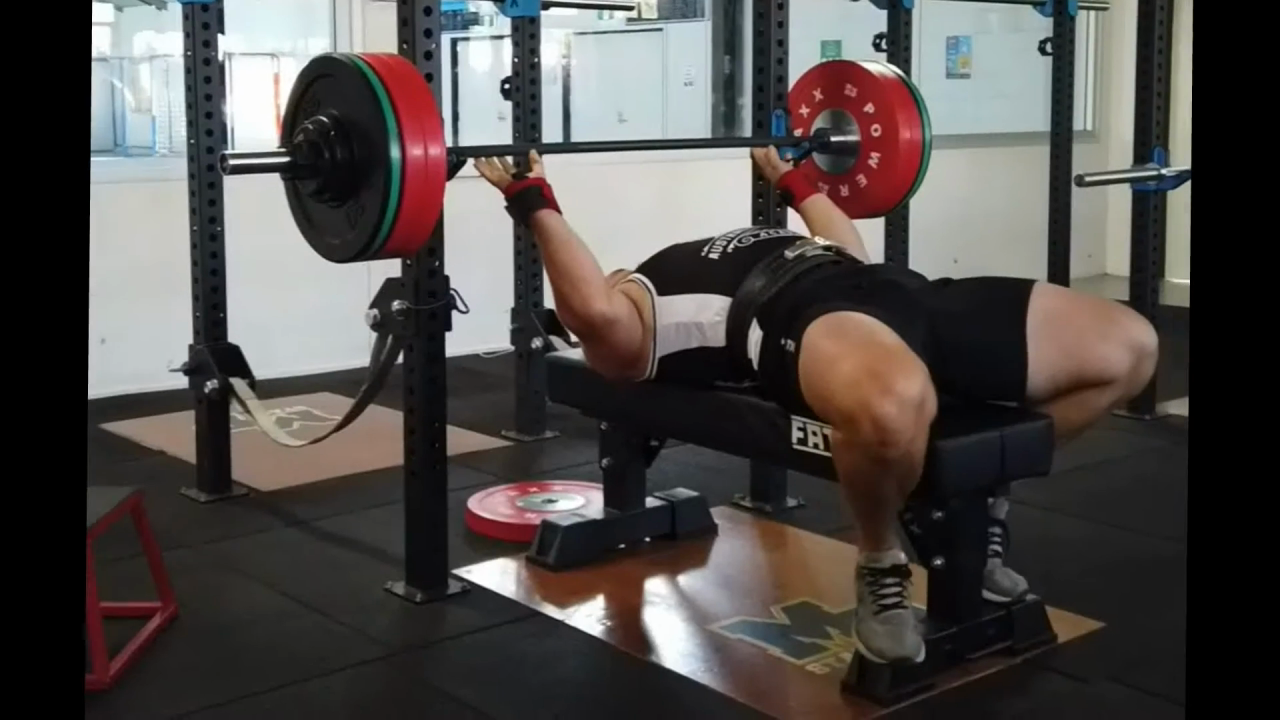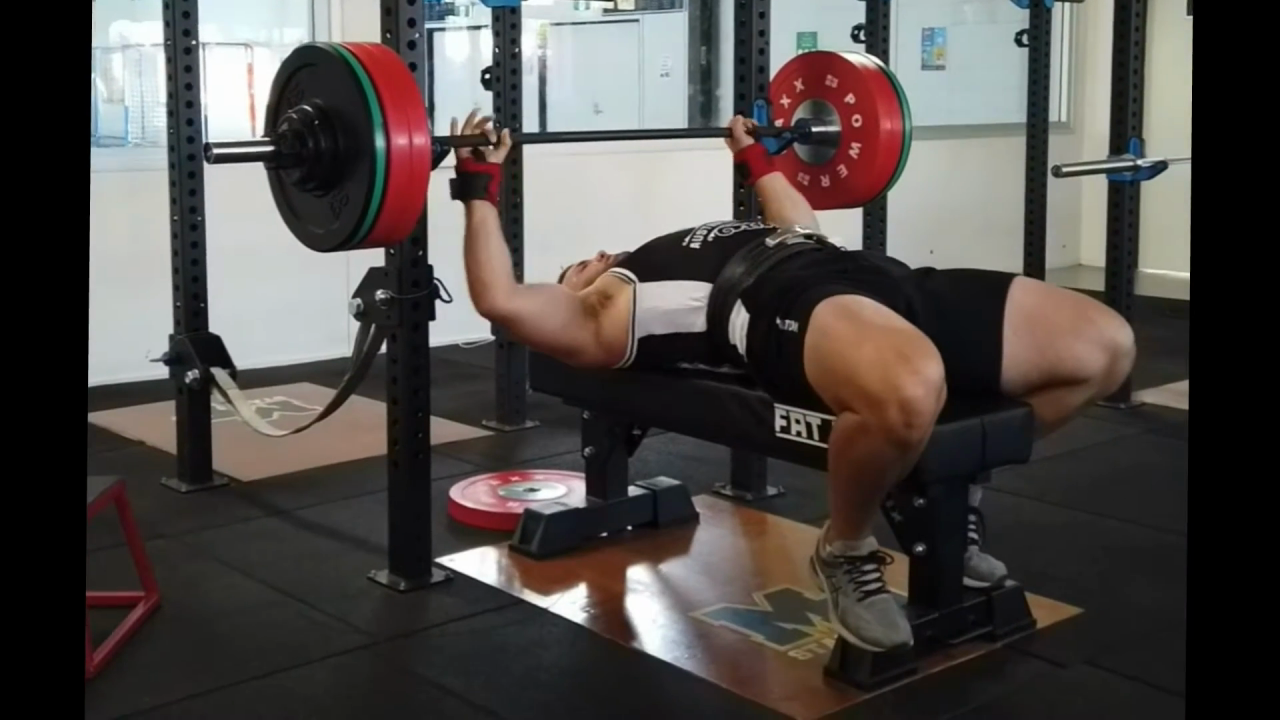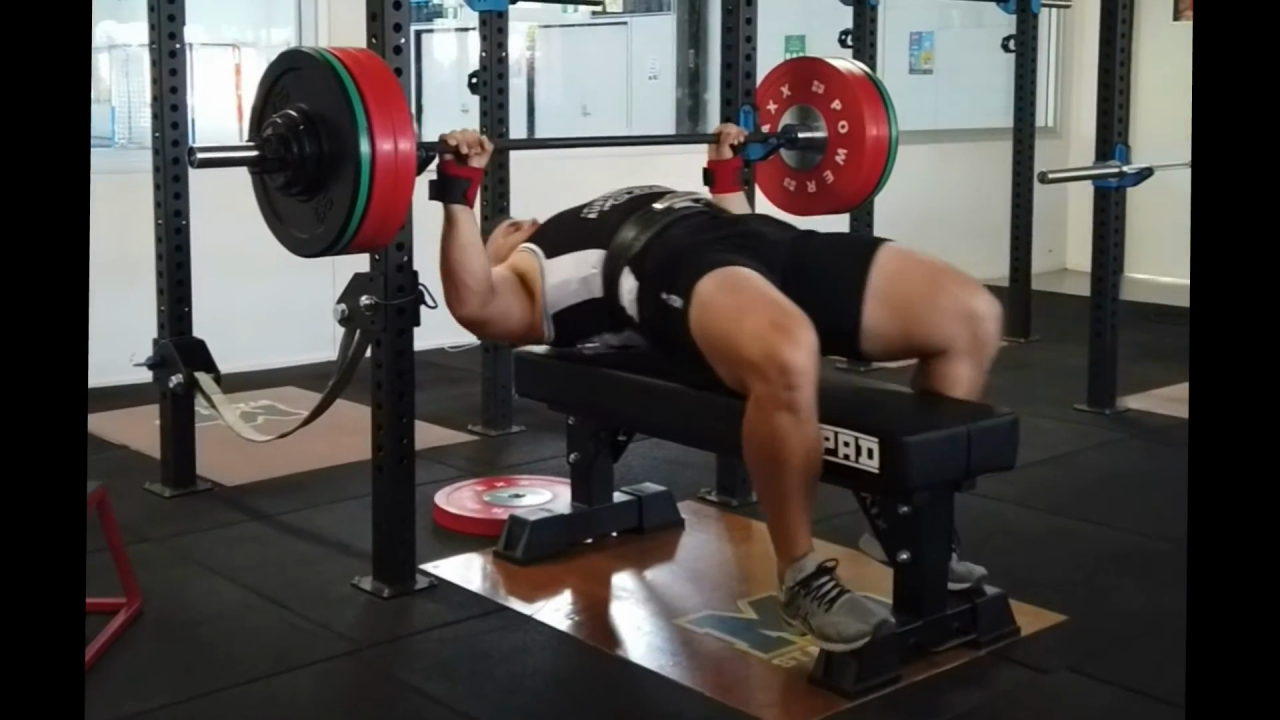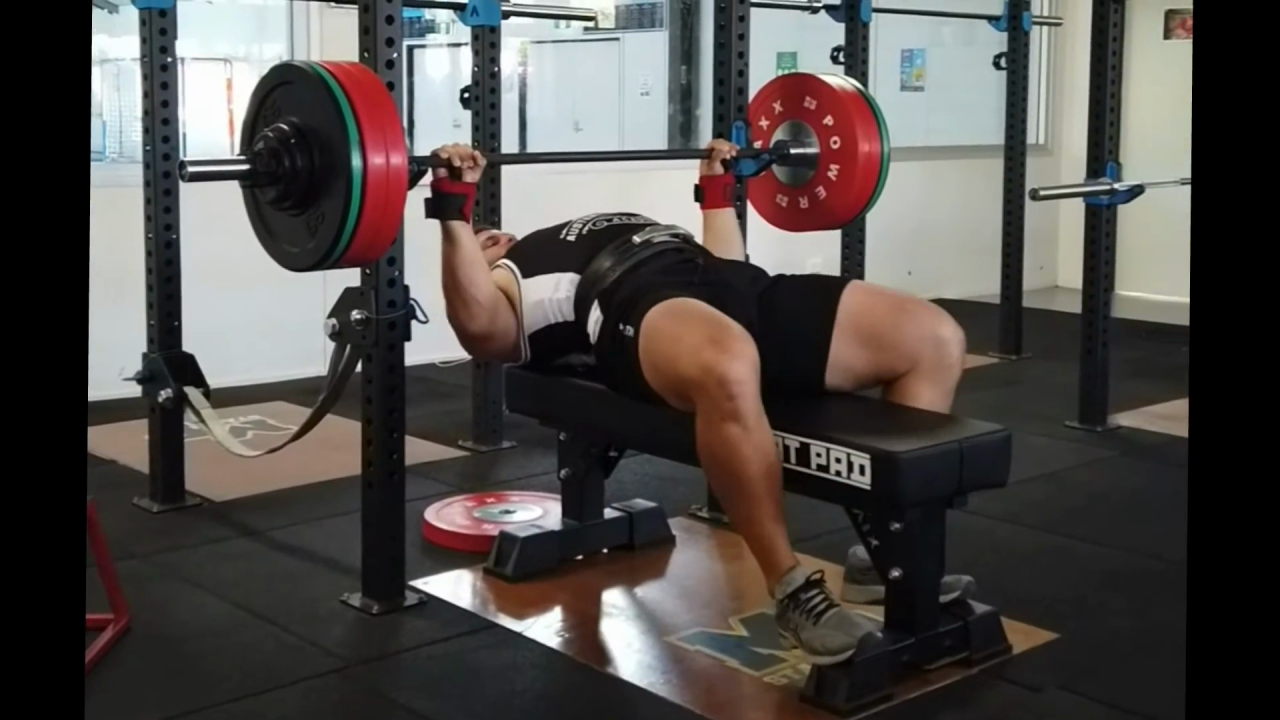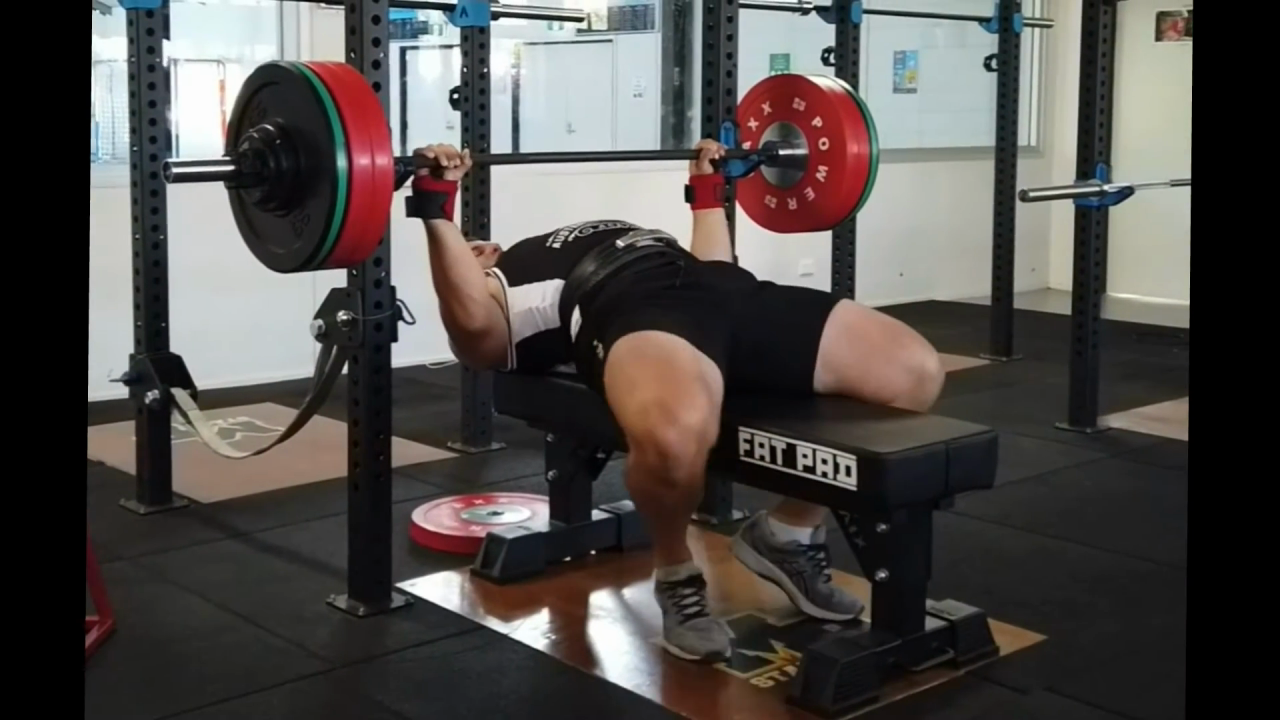
dt=1s
person 1, frame 1
left shoulder: (711, 278)
right shoulder: (625, 335)
left elbow: (850, 253)
right elbow: (592, 308)
left wrist: (790, 178)
right wrist: (532, 201)
left knee: (1128, 346)
right knee: (894, 407)
left ankle: (980, 497)
right ankle: (881, 562)
person 1, frame 2
left shoulder: (661, 271)
right shoulder: (595, 323)
left elbow: (802, 231)
right elbow: (500, 299)
left wrist: (753, 157)
right wrist: (479, 183)
left knee: (1105, 346)
right knee: (909, 391)
right ankle: (846, 550)
person 1, frame 3
left shoulder: (590, 229)
right shoulder: (520, 282)
right elbow: (473, 304)
left wrist: (725, 171)
right wrist: (458, 193)
left knee: (970, 313)
right knee: (786, 356)
right ankle: (802, 576)
person 1, frame 4
right shoulder: (505, 284)
left elbow: (724, 269)
right elbow: (475, 321)
left wrist: (716, 189)
right wrist: (453, 211)
left hip: (739, 289)
left knee: (934, 338)
right knee: (728, 370)
right ankle: (793, 588)
person 1, frame 5
right shoulder: (492, 296)
left elbow: (712, 270)
right elbow: (470, 318)
left wrist: (707, 190)
right wrist: (436, 211)
left knee: (915, 369)
right knee: (673, 437)
left ankle: (788, 534)
right ankle: (675, 573)
